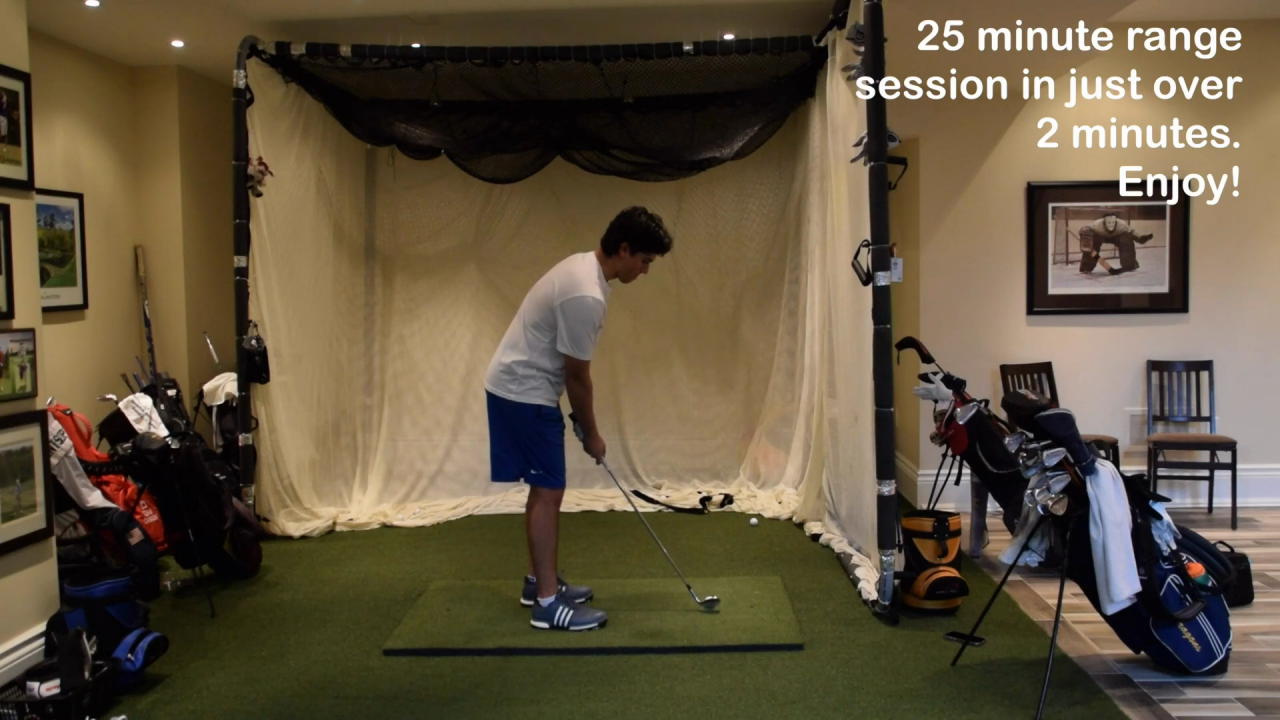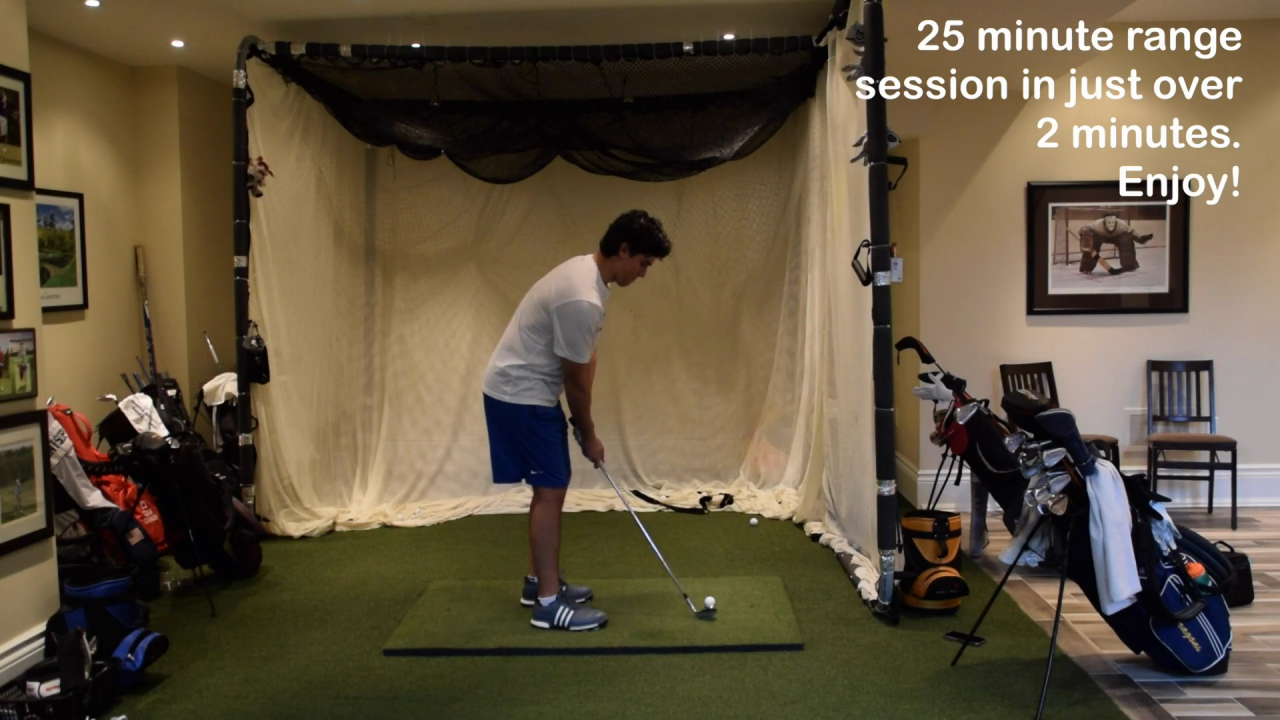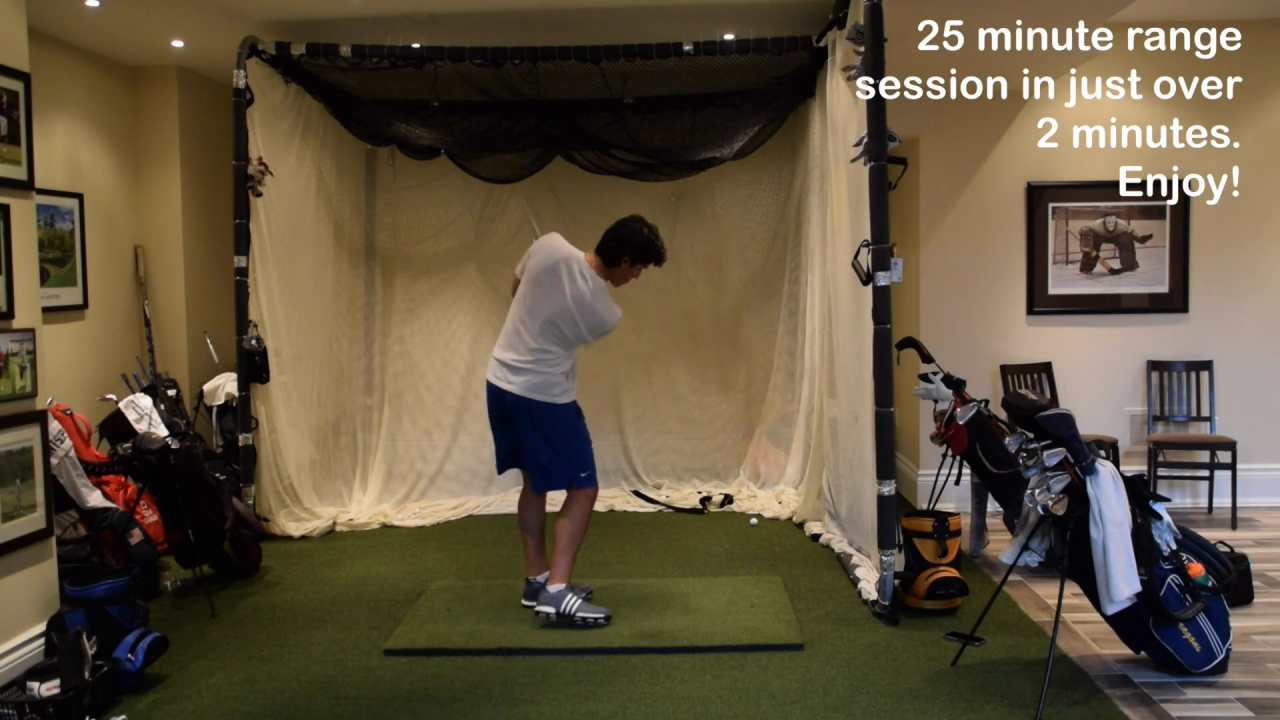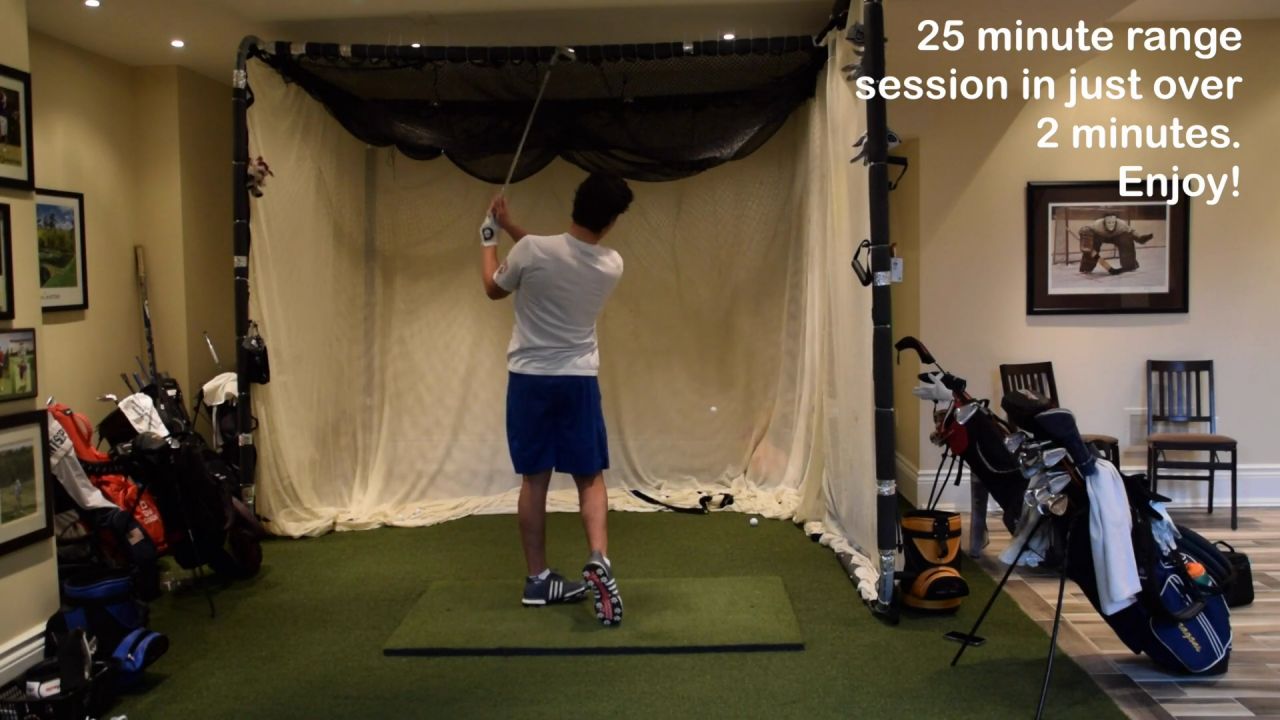
dt=1s
person 1, frame 1
left shoulder: (584, 266)
right shoulder: (586, 296)
right elbow: (577, 375)
left wrist: (583, 423)
right wrist: (591, 433)
left hip: (521, 387)
right hip: (524, 393)
left knee: (544, 489)
right knee: (548, 492)
left ankle: (538, 580)
right ankle: (547, 602)
person 1, frame 2
left shoulder: (587, 271)
right shoulder: (582, 299)
left elbow: (587, 361)
right elbow: (574, 378)
left wrist: (582, 423)
right wrist: (589, 435)
left hip: (531, 391)
right hip: (519, 395)
left knee: (550, 486)
right knee: (551, 490)
left ankle: (539, 579)
right ankle: (548, 602)
person 1, frame 3
left shoulder: (550, 247)
right shoulder: (605, 313)
left elbow: (517, 287)
left hip: (501, 384)
right hip: (546, 397)
left knee: (535, 481)
right knee: (582, 489)
left ankle: (538, 579)
right ankle: (557, 591)
person 1, frame 4
left shoulder: (533, 251)
right shoulder: (612, 265)
left elbow: (494, 289)
left wrist: (490, 238)
right wrist: (509, 225)
left hip: (529, 379)
right hip: (579, 381)
left knee: (535, 478)
right knee: (589, 476)
left ankle: (537, 578)
right ankle: (599, 559)
